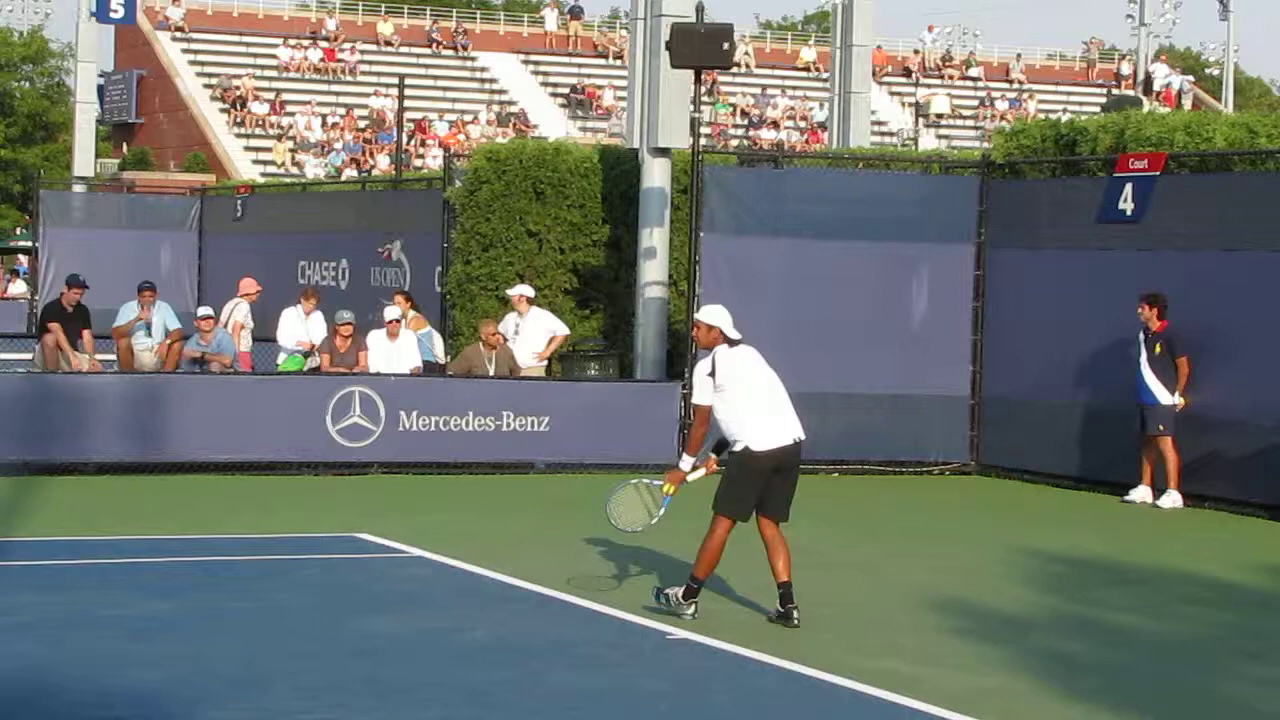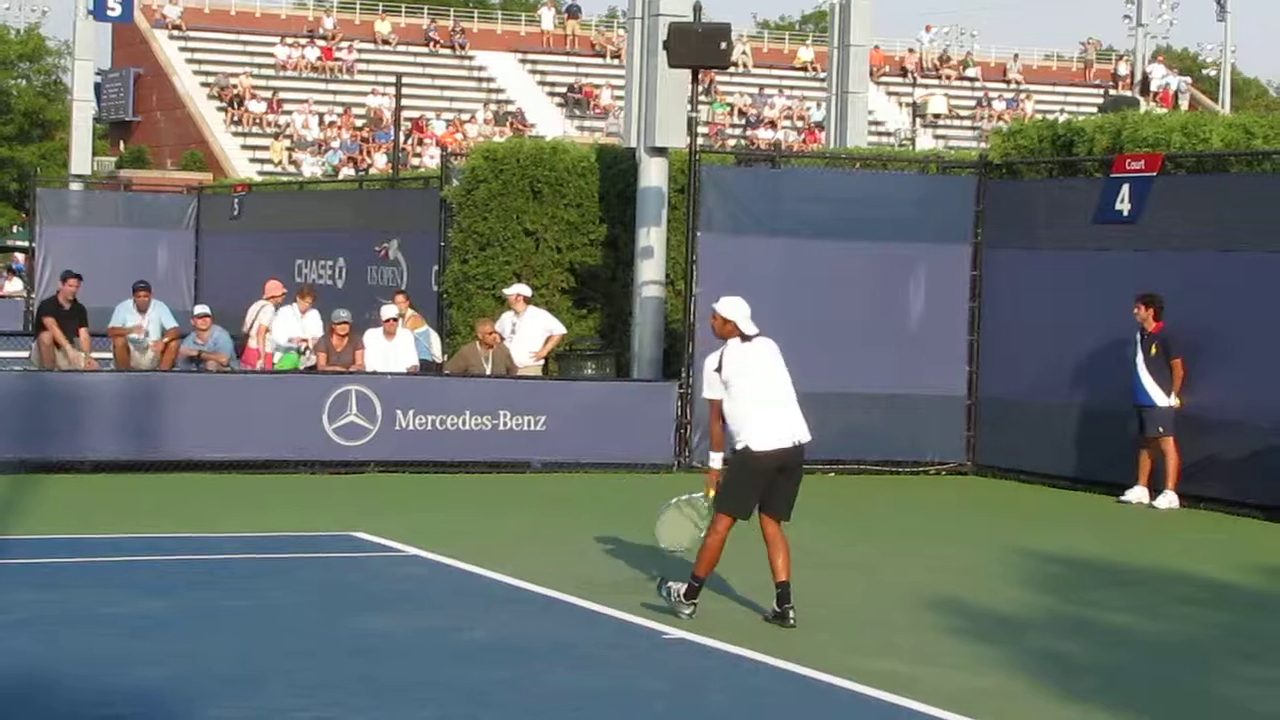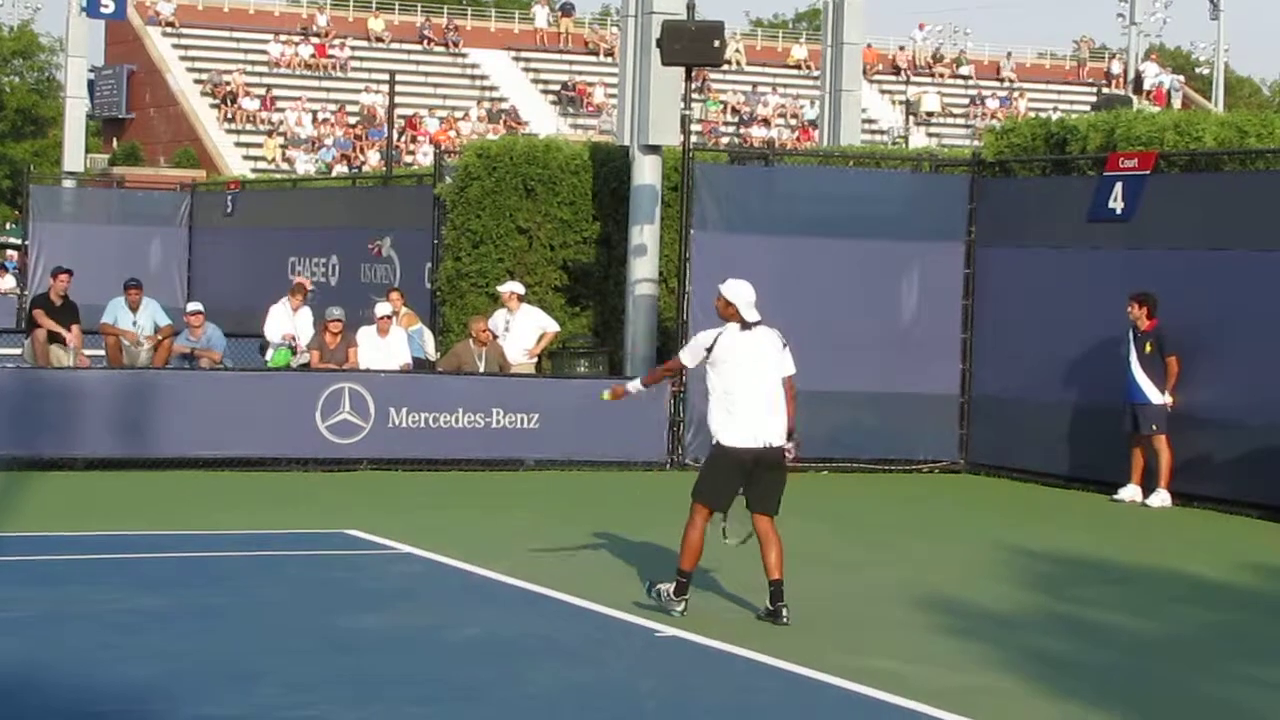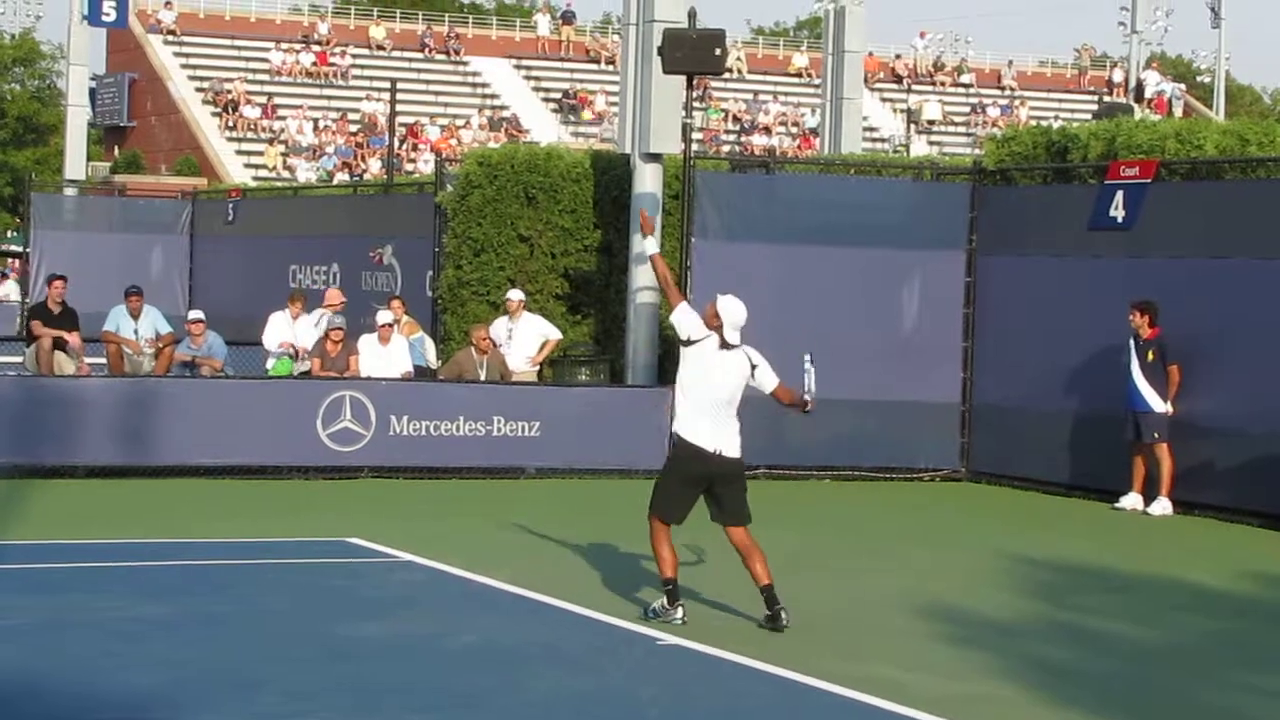
dt=0.3s
person 1, frame 1
left shoulder: (706, 367)
right shoulder: (750, 354)
left elbow: (701, 424)
left wrist: (682, 467)
right wrist: (719, 453)
left hip: (756, 450)
right hip: (789, 444)
left knee: (722, 523)
right knee: (769, 524)
left ankle: (687, 597)
right ankle: (787, 605)
person 1, frame 2
left shoulder: (717, 361)
right shoulder: (769, 347)
left elbow: (717, 417)
left wrist: (715, 464)
left hip: (759, 450)
right hip: (793, 445)
left knee: (721, 522)
right knee: (771, 523)
left ankle: (688, 596)
right ankle: (784, 605)
person 1, frame 3
left shoulder: (713, 339)
right shoulder: (774, 339)
left elbow: (671, 369)
right elbow: (790, 392)
left wrist: (631, 387)
right wrist: (788, 439)
left hip: (733, 445)
right hip: (772, 446)
left knee: (700, 513)
right knee: (764, 521)
left ankle: (678, 593)
right ankle: (777, 603)
person 1, frame 4
left shoulder: (695, 338)
right shoulder: (748, 358)
left elbow: (669, 286)
right elbow: (784, 396)
left wrist: (650, 241)
right wrist: (805, 402)
left hip: (691, 452)
right hip: (727, 457)
left knee: (659, 523)
right knee: (738, 533)
left ankle: (672, 604)
right ankle: (773, 607)
person 2, frame 1
left shoulder: (1168, 336)
right shoulder: (1143, 334)
left elbow: (1183, 367)
left wrist: (1178, 395)
right wrist: (1144, 391)
left hip: (1162, 400)
right hip: (1146, 399)
left knee: (1165, 443)
right knee: (1148, 443)
left ankle: (1173, 493)
right ankle: (1145, 488)
person 2, frame 2
left shoulder: (1164, 337)
right shoulder: (1140, 335)
left elbow: (1178, 370)
left wrist: (1173, 396)
right wrist: (1140, 393)
left hip: (1160, 401)
right hip: (1143, 400)
left knee: (1166, 444)
right knee: (1145, 444)
left ankle: (1170, 494)
right ankle: (1142, 489)
person 2, frame 3
left shoulder: (1158, 334)
right shoulder: (1132, 333)
left elbow: (1173, 367)
left wrist: (1166, 393)
right wrist: (1133, 390)
left hip: (1153, 399)
right hip: (1135, 398)
left knee: (1159, 442)
right knee: (1136, 442)
left ankle: (1163, 492)
right ankle: (1134, 487)
person 2, frame 4
left shoulder: (1160, 342)
right shoulder: (1133, 341)
left elbow: (1175, 375)
left wrist: (1167, 402)
right wrist: (1134, 399)
left hip: (1154, 407)
right hip: (1136, 406)
left knee: (1161, 450)
right knee: (1138, 450)
left ankle: (1164, 501)
right ankle: (1135, 496)
